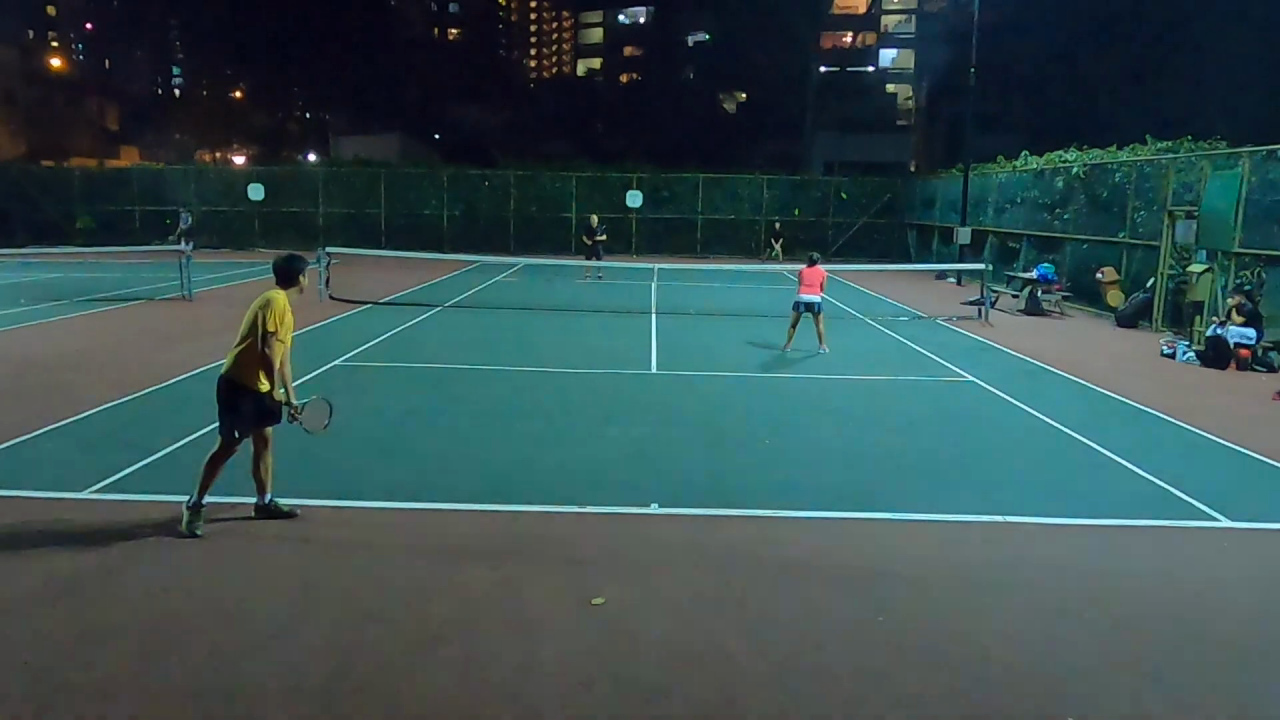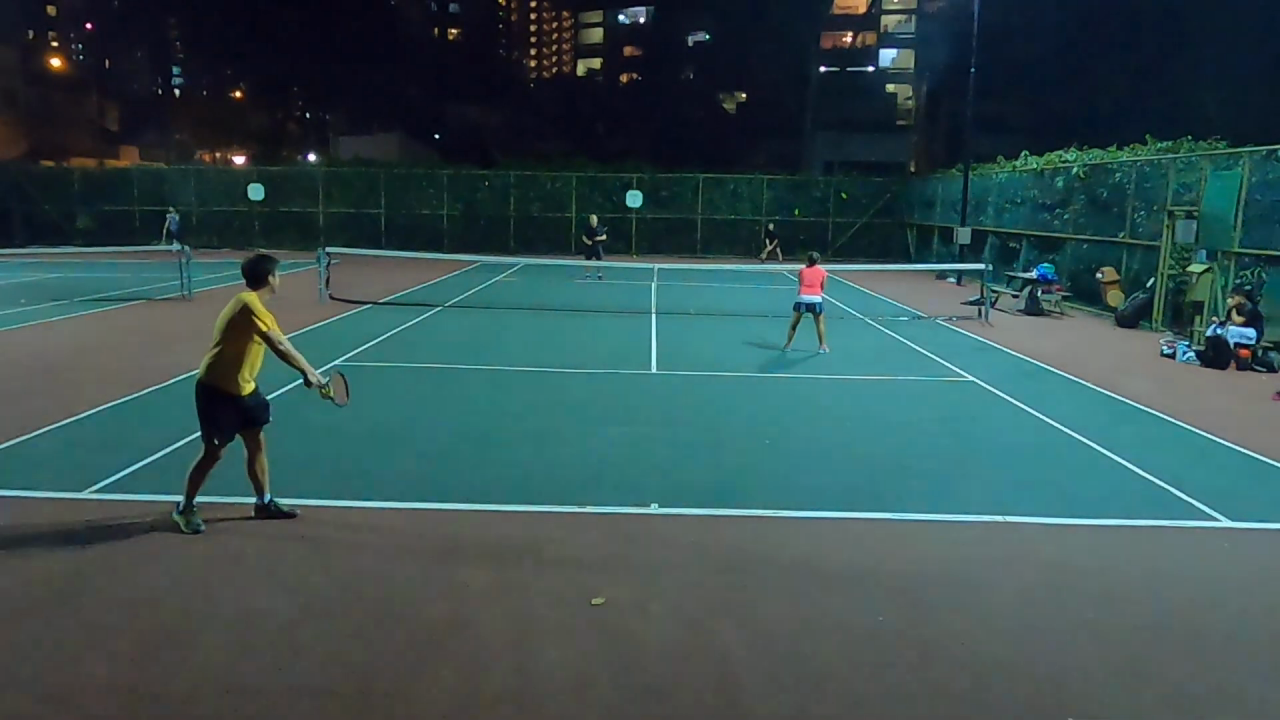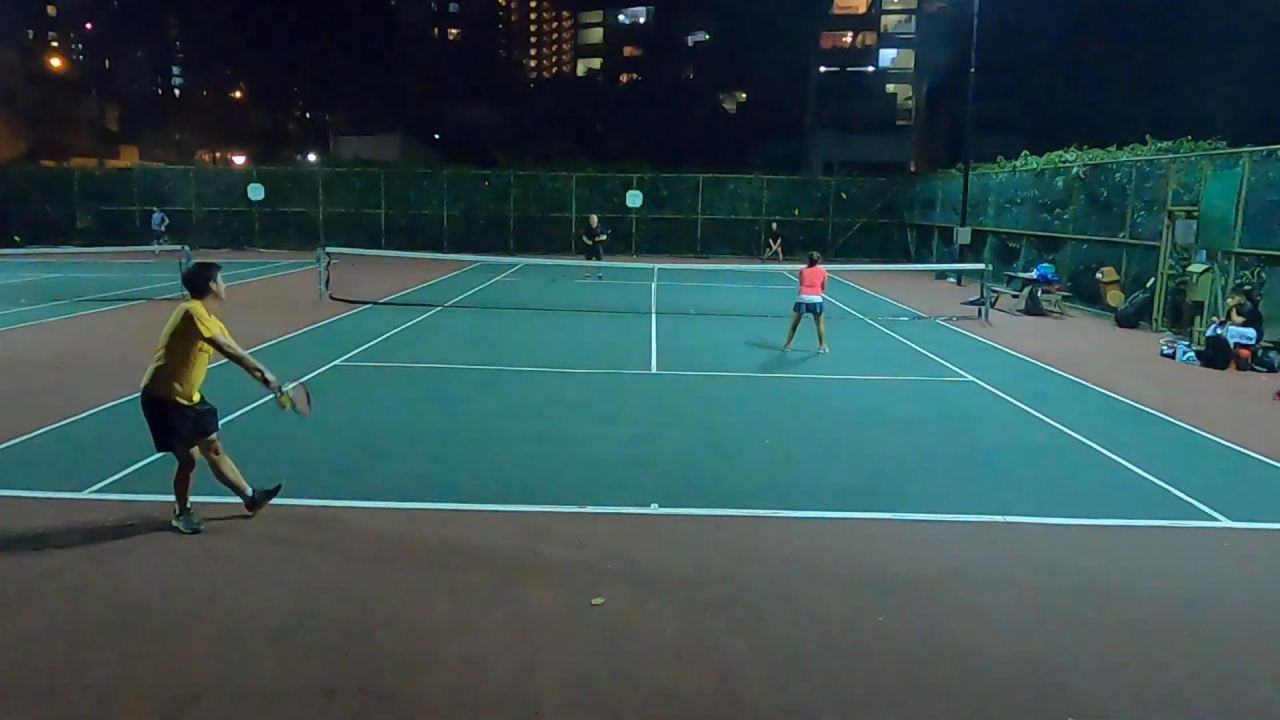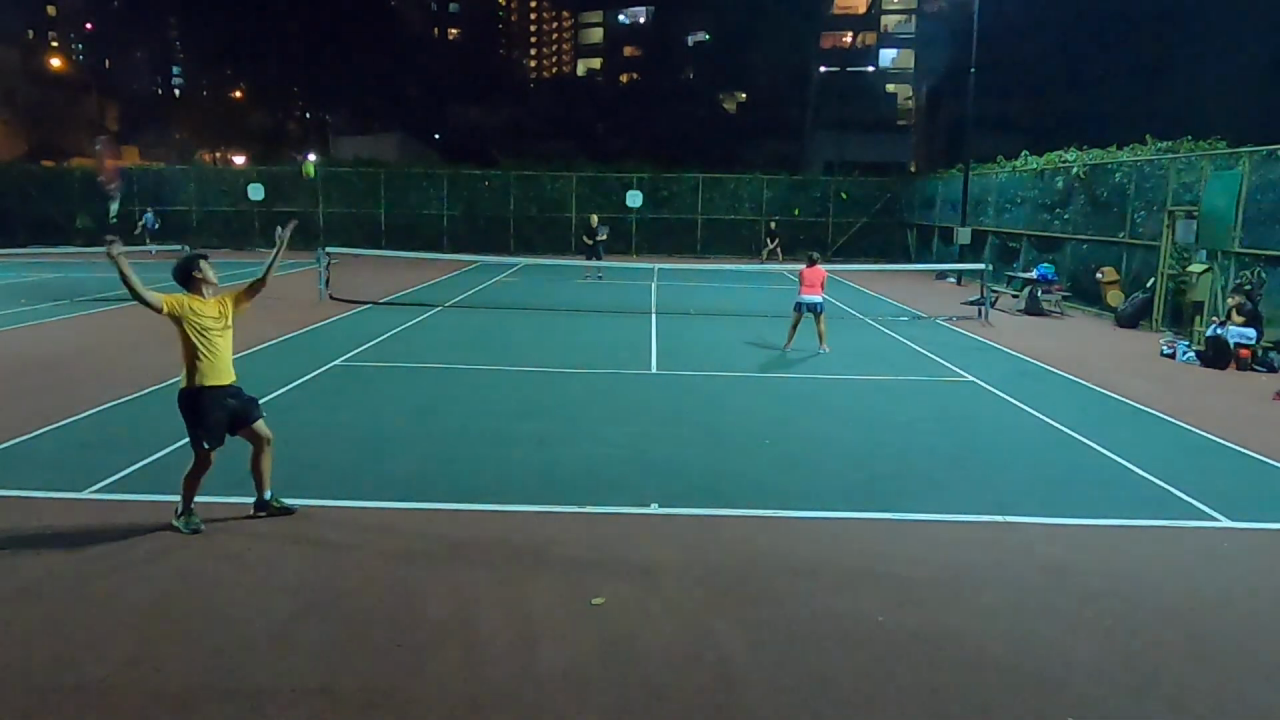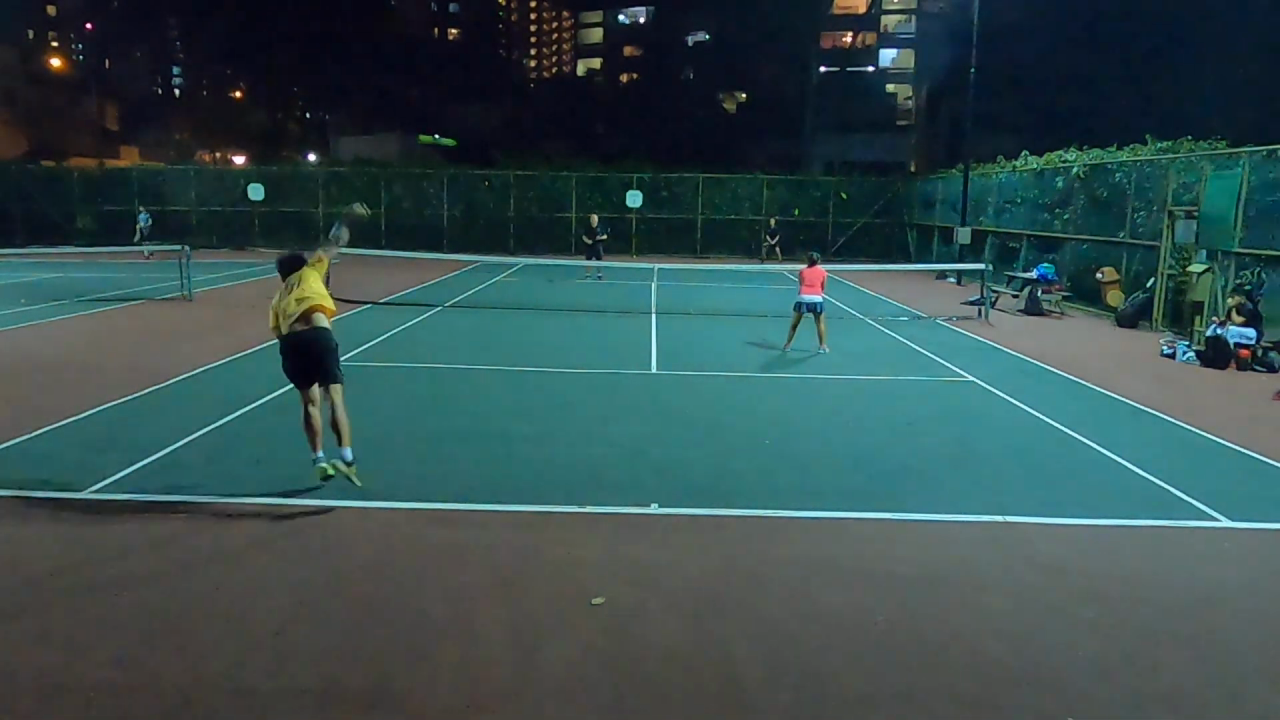
dt=0.7s
person 1, frame 1
left shoulder: (285, 309)
right shoulder: (274, 301)
left elbow: (282, 356)
right elbow: (267, 349)
left wrist: (289, 395)
right wrist: (275, 388)
left hip: (260, 386)
right hip: (239, 384)
left knee: (264, 442)
right knee: (228, 446)
left ankle: (264, 502)
right ankle: (195, 505)
person 1, frame 2
left shoulder: (254, 308)
right shoulder: (248, 304)
left elbow: (282, 344)
right elbow: (278, 346)
left wrist: (309, 370)
right wrist: (307, 372)
left hip: (243, 389)
right hip: (216, 389)
left knee: (256, 444)
right knee: (213, 452)
left ankle: (265, 503)
right ankle: (185, 508)
person 1, frame 3
left shoulder: (213, 323)
right shoulder: (192, 312)
left elbow: (234, 353)
right elbow: (228, 350)
left wrist: (262, 374)
right wrist: (263, 372)
left hip: (189, 398)
right hip: (162, 398)
left knee: (214, 449)
right knee: (189, 458)
left ankle: (251, 497)
right ankle: (182, 512)
person 1, frame 4
left shoulder: (226, 303)
right shoulder: (181, 305)
left elbow: (260, 283)
right elbow: (140, 293)
left wrist: (280, 248)
right wrist: (120, 261)
left hip: (229, 391)
right hip: (200, 394)
left knee: (264, 438)
right knee: (204, 459)
left ankle: (264, 500)
right ankle: (184, 511)
person 1, frame 5
left shoulder: (278, 299)
right shoulder: (310, 273)
left elbow: (278, 334)
right elbow: (333, 243)
right wrist: (348, 216)
left hip: (292, 345)
right hip: (317, 336)
left knee: (310, 403)
right knee: (334, 398)
left ankle: (320, 460)
right ankle: (346, 457)
